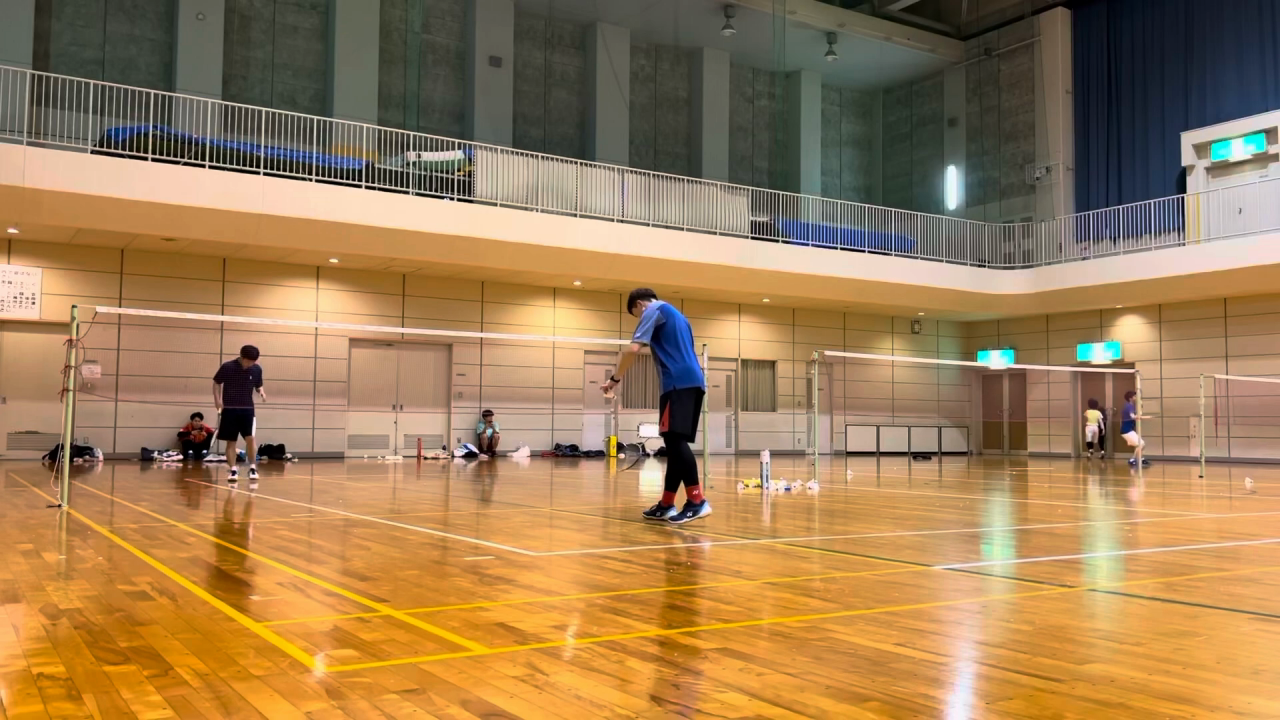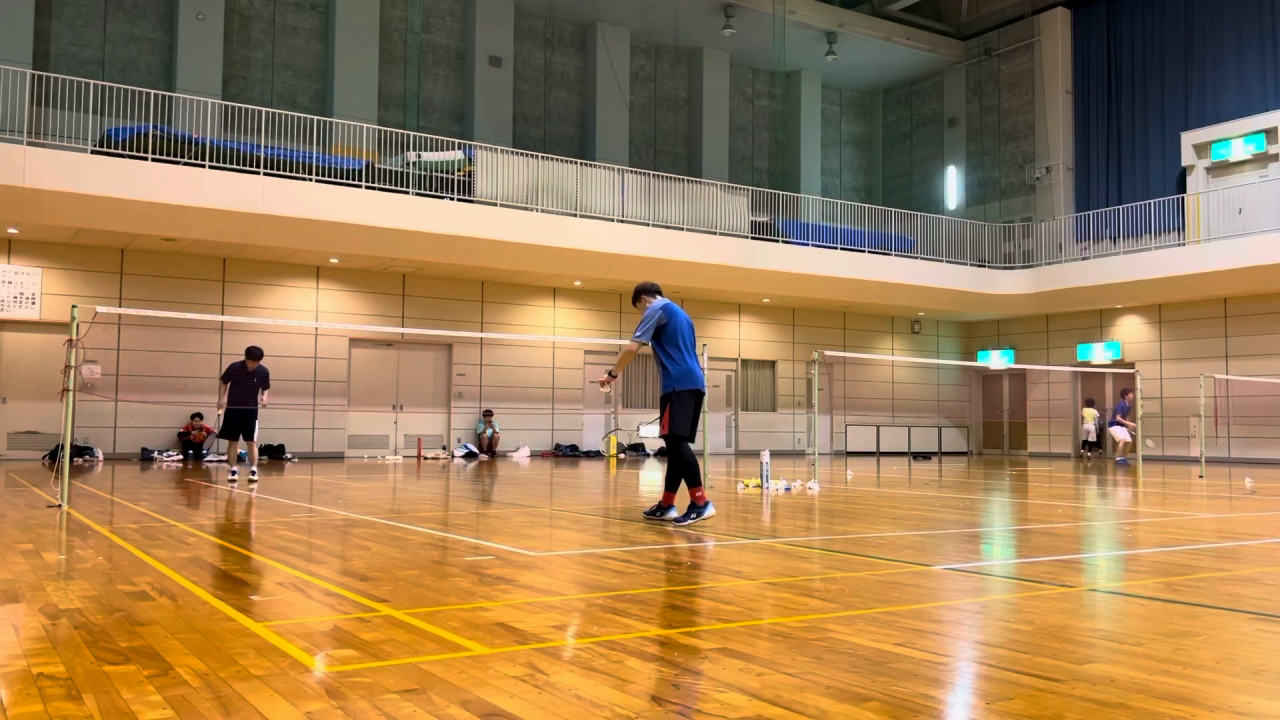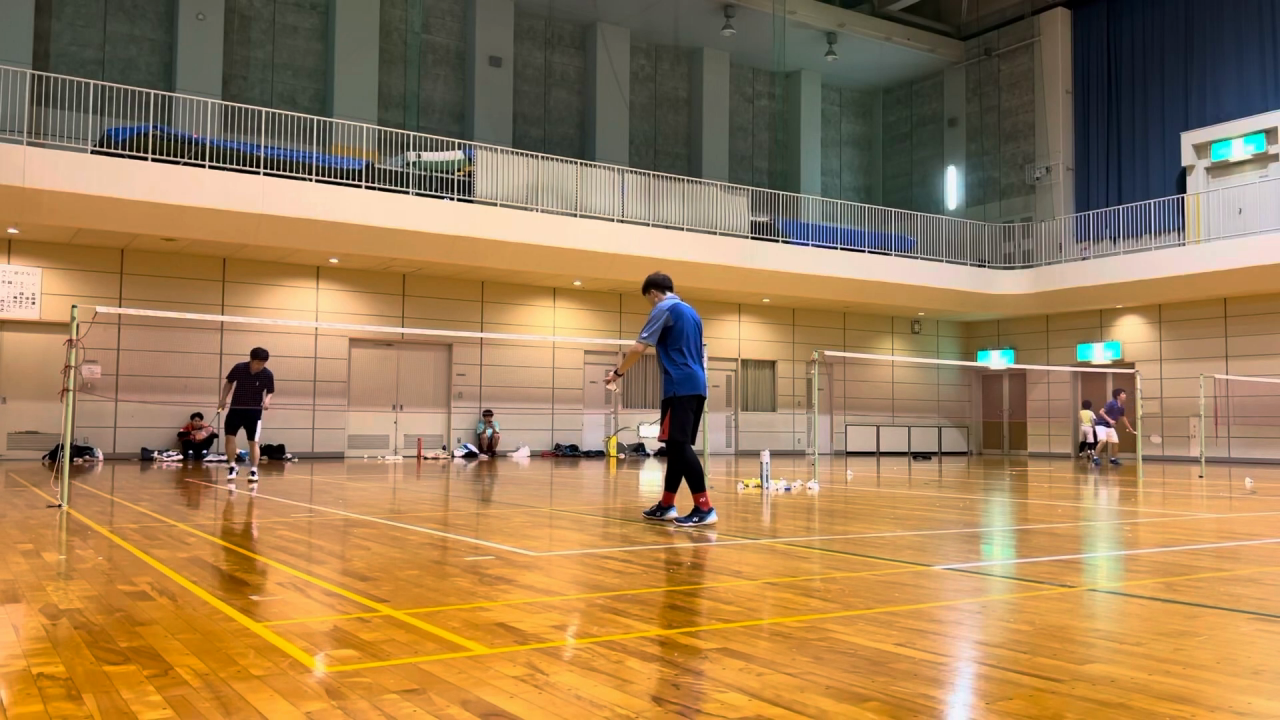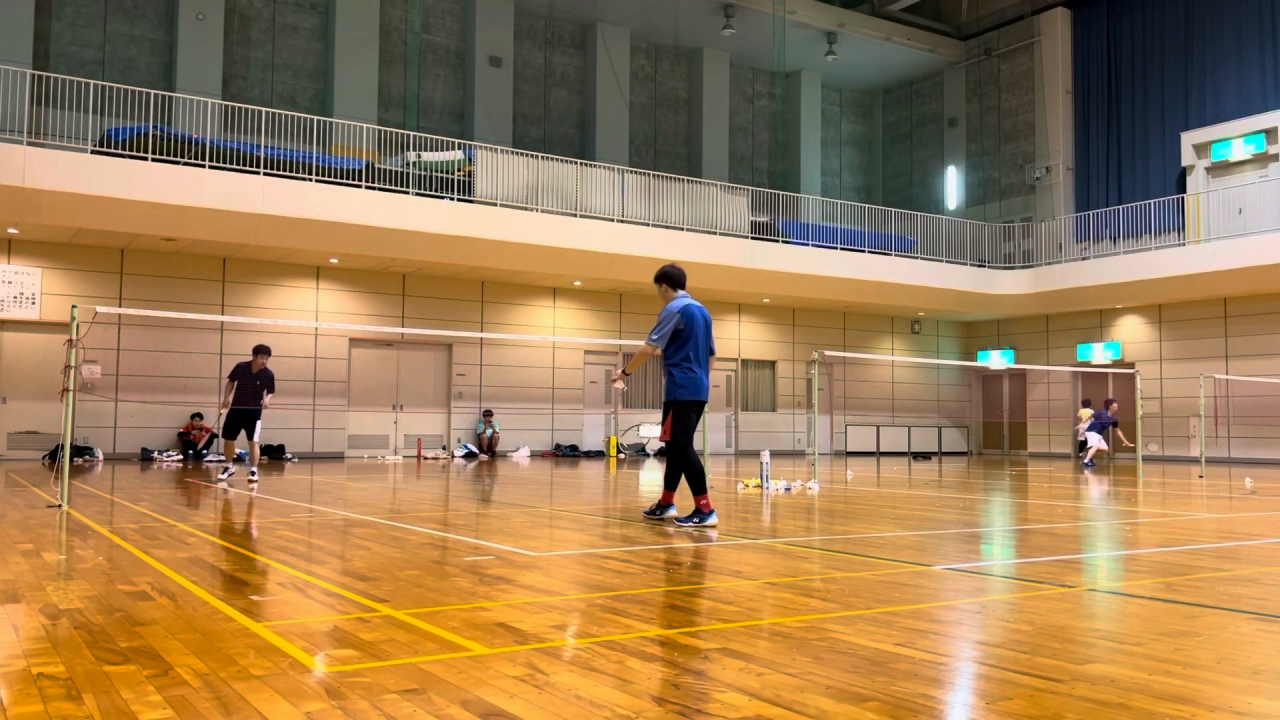
dt=0.2s
person 1, frame 1
left shoulder: (654, 310)
right shoulder: (677, 316)
left elbow: (634, 348)
left wrist: (615, 378)
left hip: (679, 382)
right hip: (693, 382)
left knee: (675, 439)
right knee: (675, 442)
left ankle: (697, 501)
right ankle: (666, 504)
person 1, frame 2
left shoulder: (657, 309)
right shoulder: (681, 314)
left elbow: (633, 347)
left wrist: (612, 374)
left hip: (679, 384)
right hip: (693, 383)
left knee: (676, 442)
right knee: (676, 443)
left ankle: (700, 502)
right ankle: (667, 505)
person 1, frame 3
left shoulder: (664, 309)
right shoulder: (691, 312)
left elbow: (639, 347)
left wrist: (618, 372)
left hip: (680, 387)
right hip: (696, 386)
left knee: (679, 445)
right knee: (677, 445)
left ankle: (704, 508)
right ankle: (667, 505)
person 1, frame 4
left shoulder: (674, 309)
right shoulder: (702, 310)
left elbow: (649, 349)
right elbow: (711, 354)
left wrist: (625, 372)
left hip: (682, 389)
right hip: (698, 389)
left knee: (682, 447)
right knee: (676, 445)
left ankle: (705, 510)
right ankle: (666, 504)
